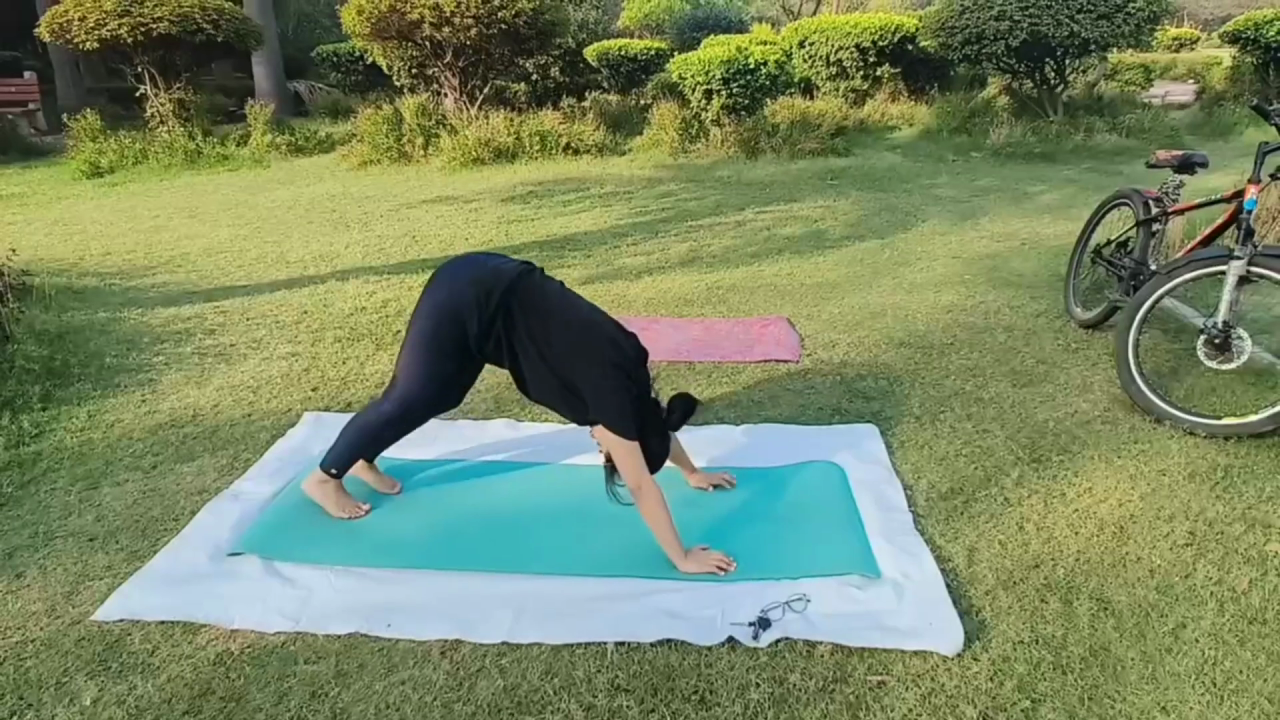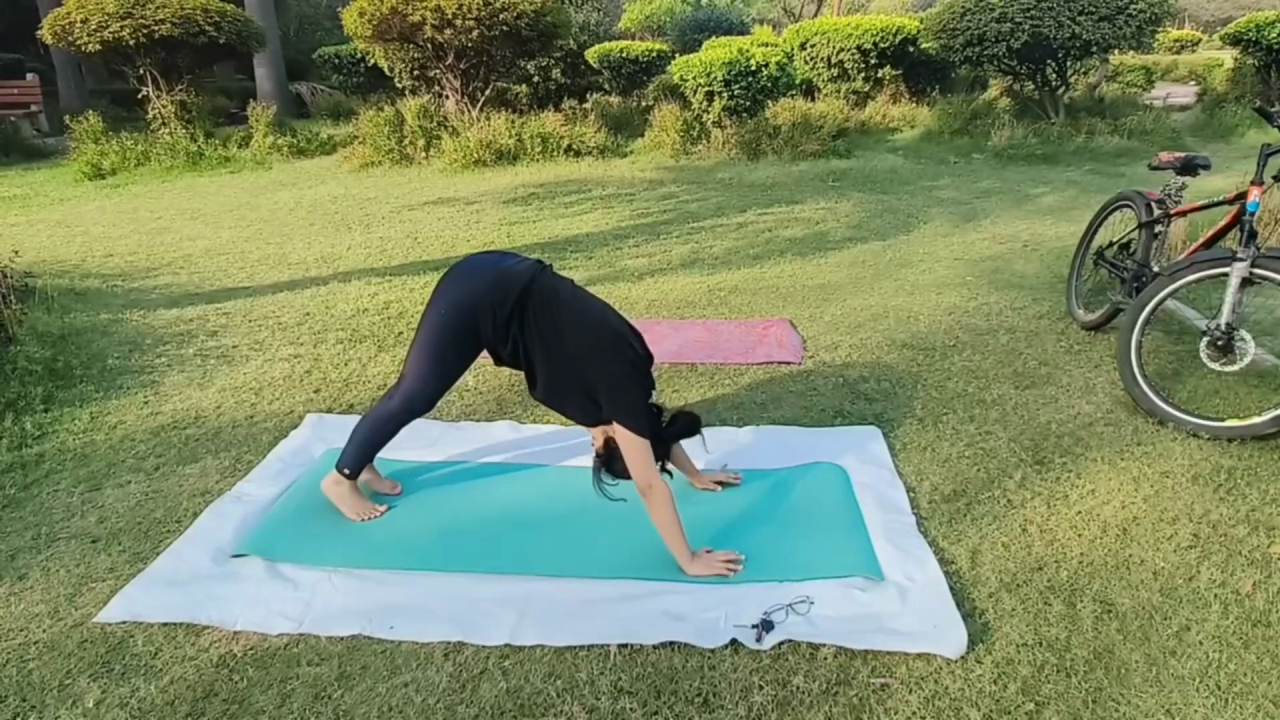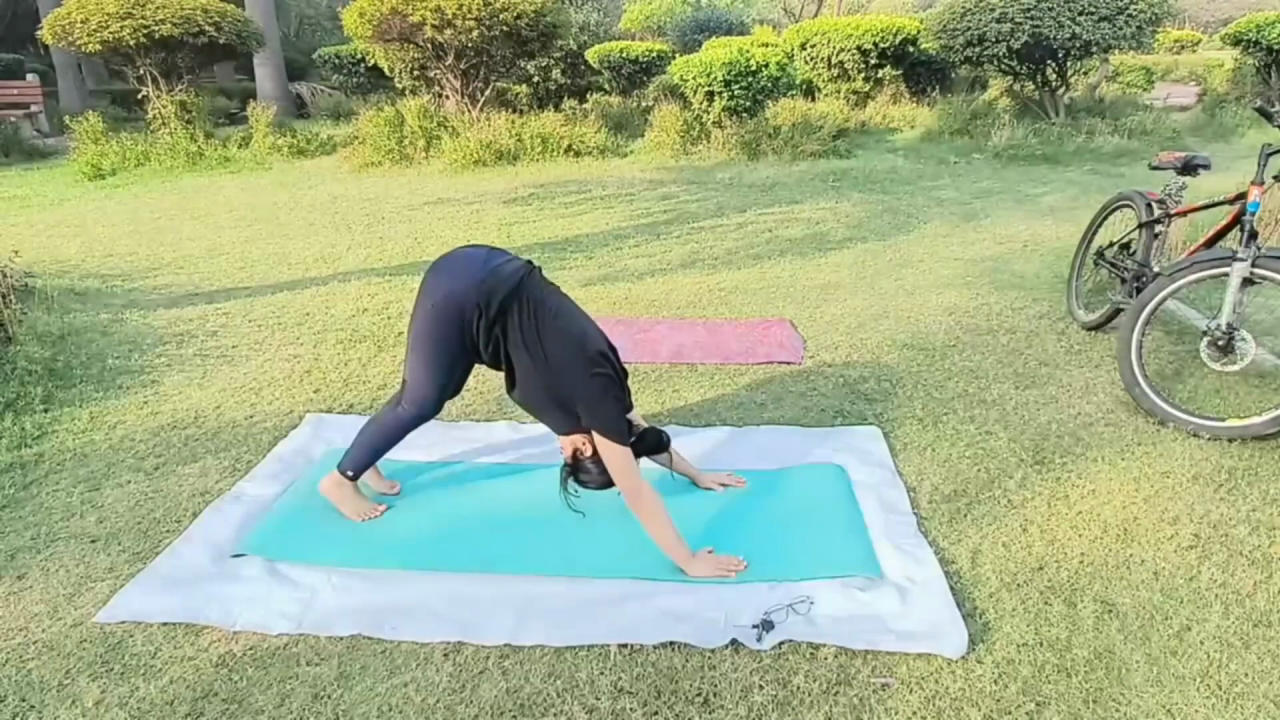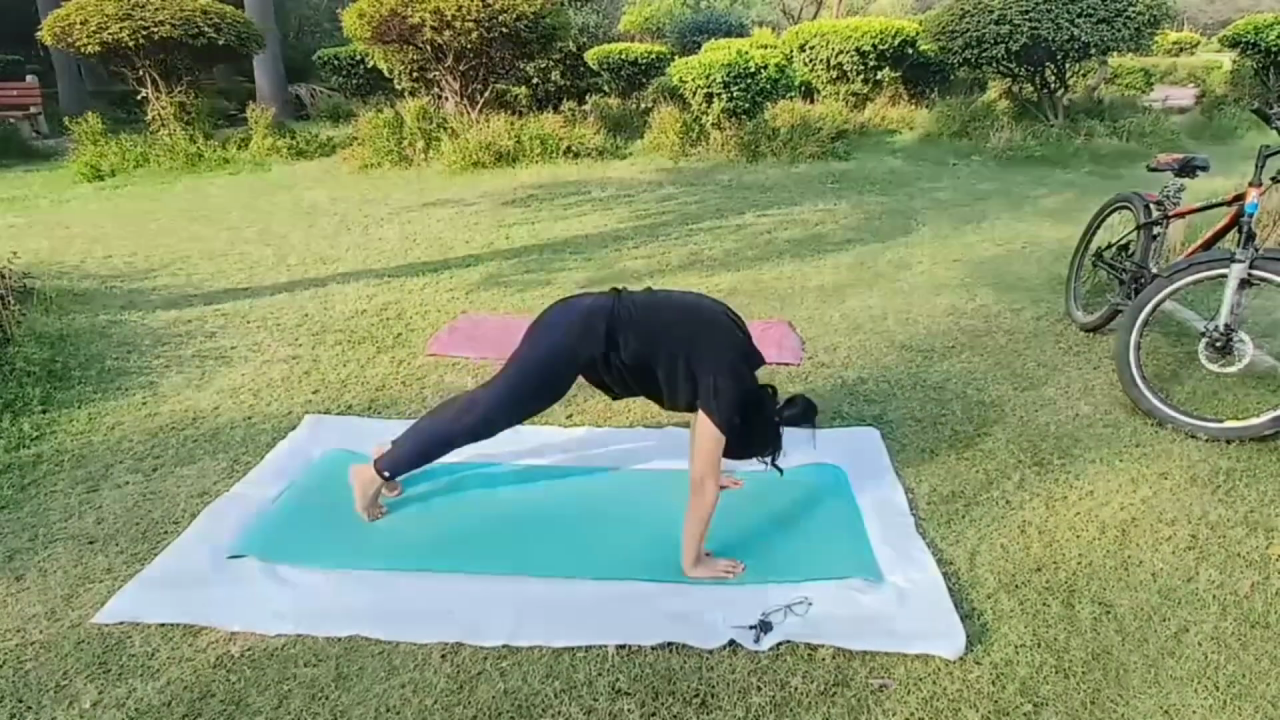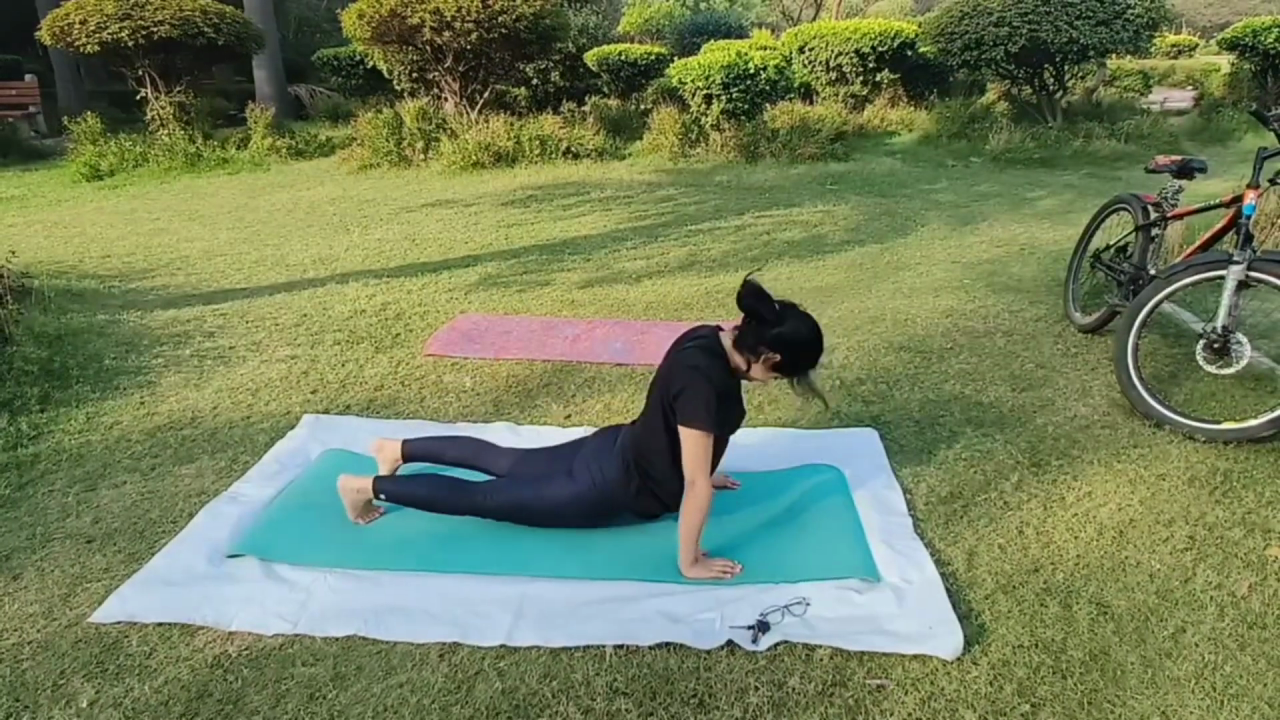
dt=1s
person 1, frame 1
left shoulder: (627, 375)
right shoulder: (611, 390)
left elbow: (655, 424)
right elbow: (641, 484)
left wrist: (695, 473)
right wrist: (682, 558)
left hip: (485, 288)
right hip: (467, 298)
left knee: (445, 398)
right knee: (407, 398)
left ankle: (363, 459)
right ankle: (325, 479)
person 1, frame 2
left shoulder: (628, 373)
right shoulder: (621, 389)
left elbow: (659, 428)
right elbow: (650, 485)
left wrist: (697, 476)
right wrist: (690, 561)
left hip: (500, 284)
right hip: (480, 296)
left knee: (422, 388)
right knee: (415, 395)
left ankle: (363, 466)
right ankle: (341, 479)
person 1, frame 3
left shoulder: (602, 385)
right shoulder: (597, 397)
left elbow: (639, 431)
right elbow: (636, 493)
left wrist: (696, 475)
right wrist: (690, 562)
left hip: (487, 280)
right hip: (464, 293)
left knee: (424, 397)
right knee: (420, 403)
left ankle: (366, 464)
right ankle: (341, 479)
person 1, frame 4
left shoulder: (731, 351)
right shoulder: (728, 382)
left elbow: (697, 401)
right elbow: (704, 481)
left wrist: (708, 474)
right wrist: (692, 562)
left hip: (587, 321)
right hip: (582, 338)
left knee: (485, 404)
right knee: (481, 417)
left ankle: (391, 454)
right ankle: (375, 473)
person 1, frame 5
left shoulder: (713, 339)
right shoulder: (703, 378)
right elbow: (695, 485)
left wrist: (700, 471)
right wrist: (689, 562)
left hip: (618, 452)
right hip: (612, 489)
left knee: (504, 461)
right knee: (486, 499)
left ankle: (399, 449)
right ankle: (369, 487)
